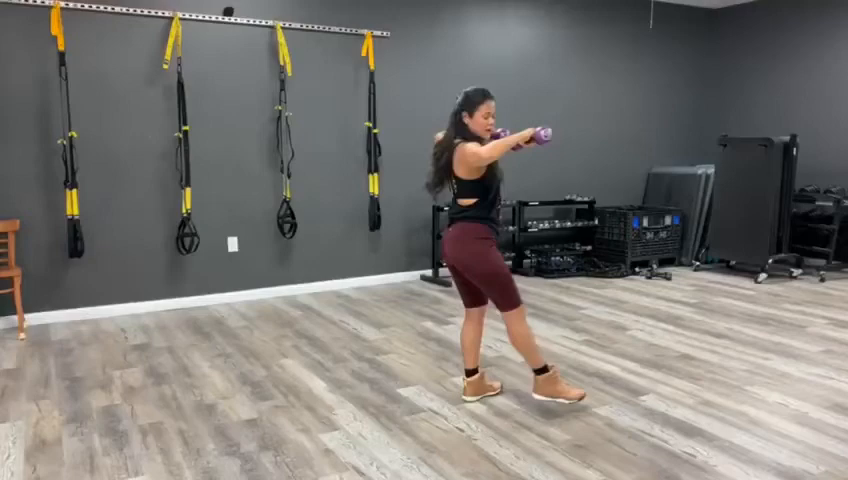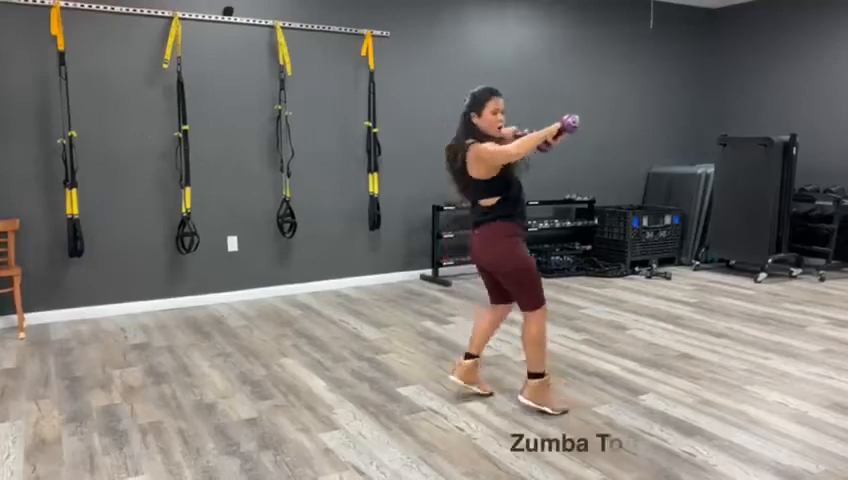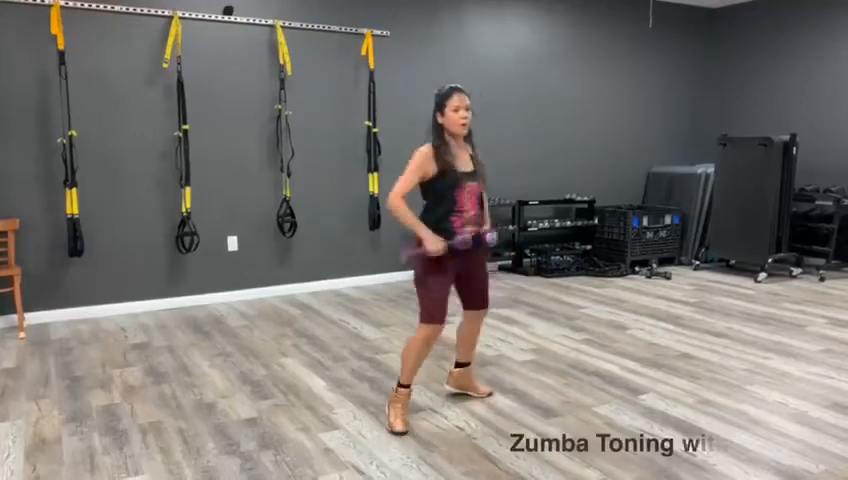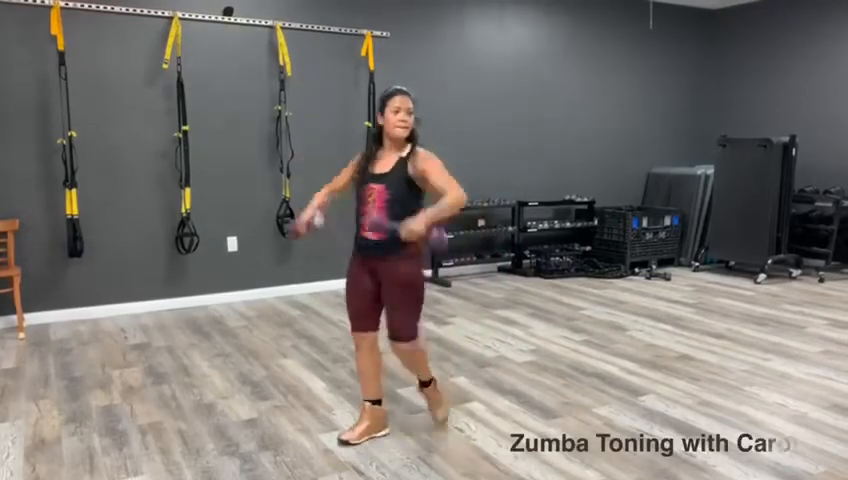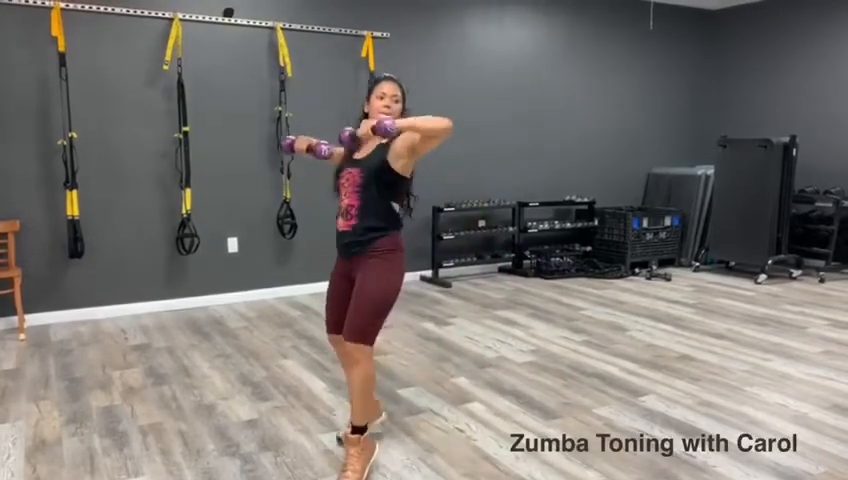
dt=0.5s
person 1, frame 1
left shoulder: (453, 144)
right shoulder: (468, 151)
right elbow: (487, 154)
right wrist: (521, 136)
left hip: (456, 239)
right hip: (473, 240)
left knee: (474, 310)
right knee: (513, 309)
left ankle: (473, 381)
right ankle: (545, 380)
person 1, frame 2
left shoulder: (469, 146)
right shoulder: (483, 151)
right elbow: (512, 152)
left wrist: (509, 134)
right wrist: (548, 131)
left hip: (482, 238)
right hip: (502, 239)
left knee: (500, 303)
right knee: (535, 309)
left ankle: (467, 367)
right ankle: (537, 387)
person 1, frame 3
left shoulder: (473, 154)
right shoulder: (428, 154)
right elbow: (396, 199)
left wrist: (486, 224)
right wrist: (425, 235)
left hip: (471, 248)
right hip: (437, 252)
left knee: (477, 312)
right knee: (431, 327)
left ankle: (461, 374)
right ankle: (399, 397)
person 1, frame 4
left shoulder: (419, 159)
right shoulder: (364, 159)
left elbow: (457, 196)
right elbow: (330, 190)
left wrist: (425, 218)
right wrist: (310, 210)
left hip: (401, 260)
right hip: (364, 260)
left knee: (402, 340)
right knee: (363, 336)
left ankle: (429, 386)
right ankle: (374, 413)
person 1, frame 5
left shoulder: (402, 145)
right shoulder: (355, 146)
left elbow: (444, 125)
right elbow: (335, 157)
left wrist: (390, 125)
right wrist: (310, 146)
left hip: (380, 256)
right hip: (346, 255)
left knee: (357, 346)
right knee: (338, 339)
left ankle: (360, 443)
right ankle: (369, 405)
